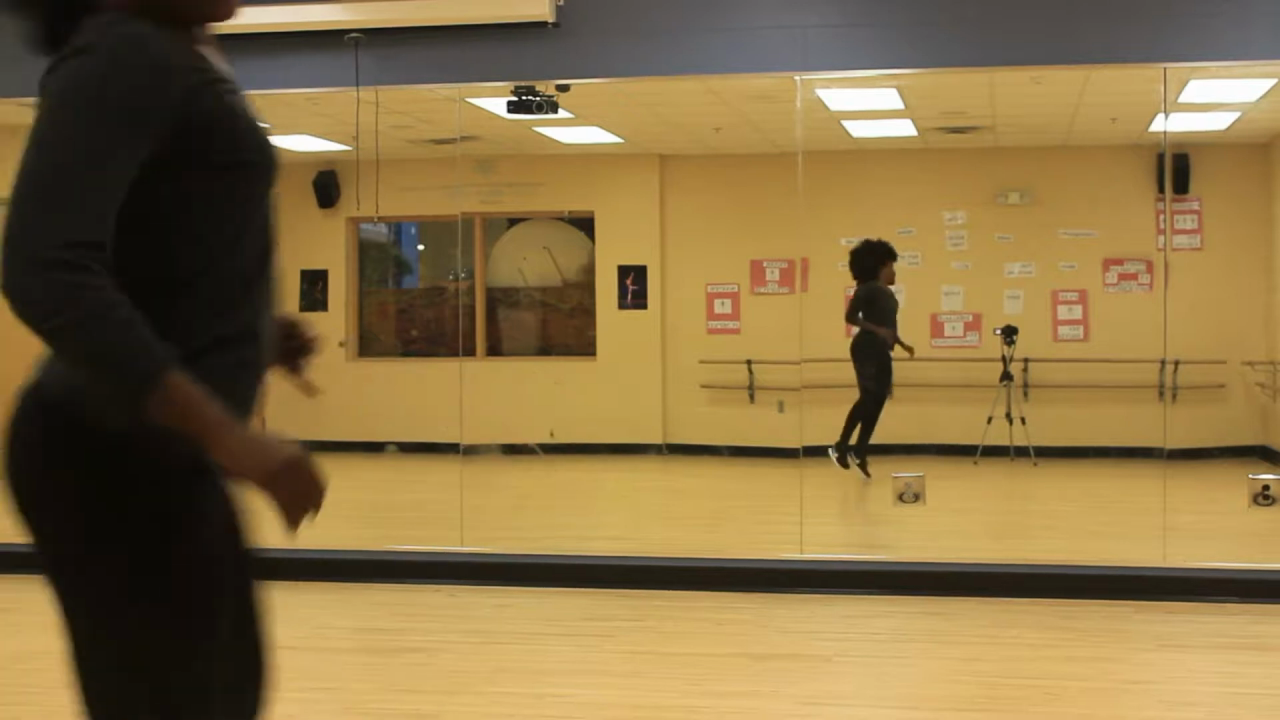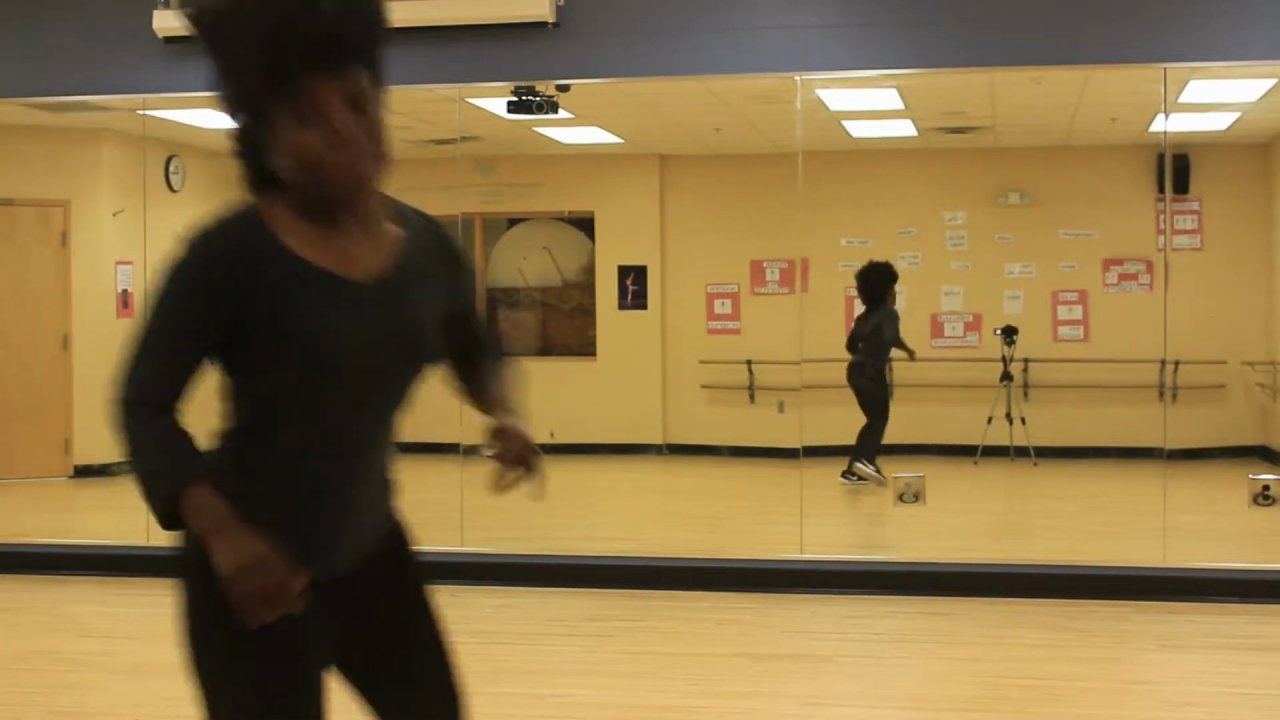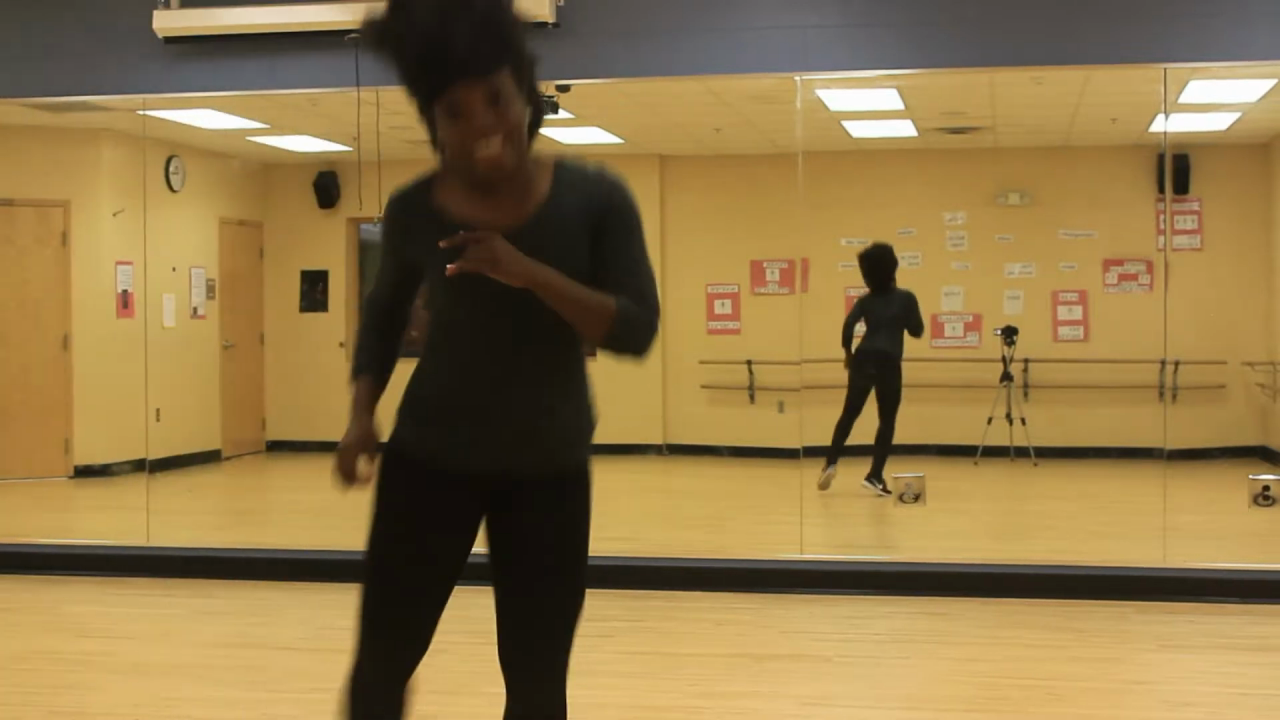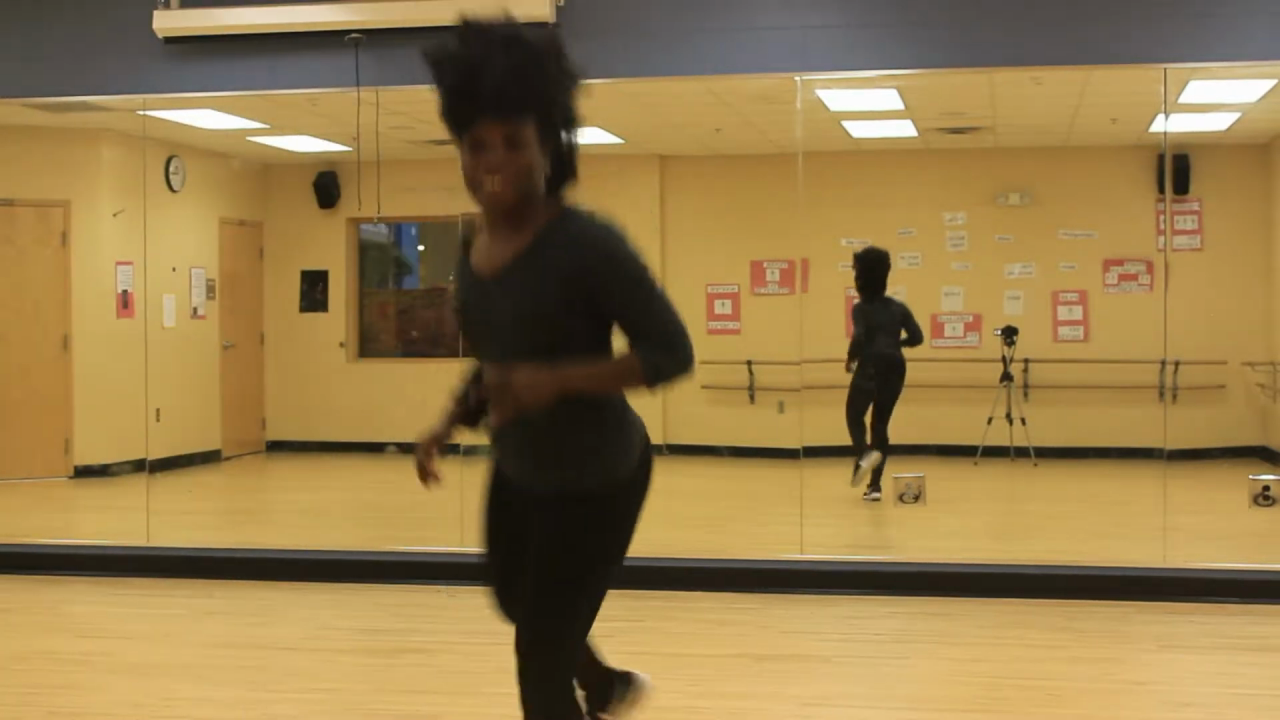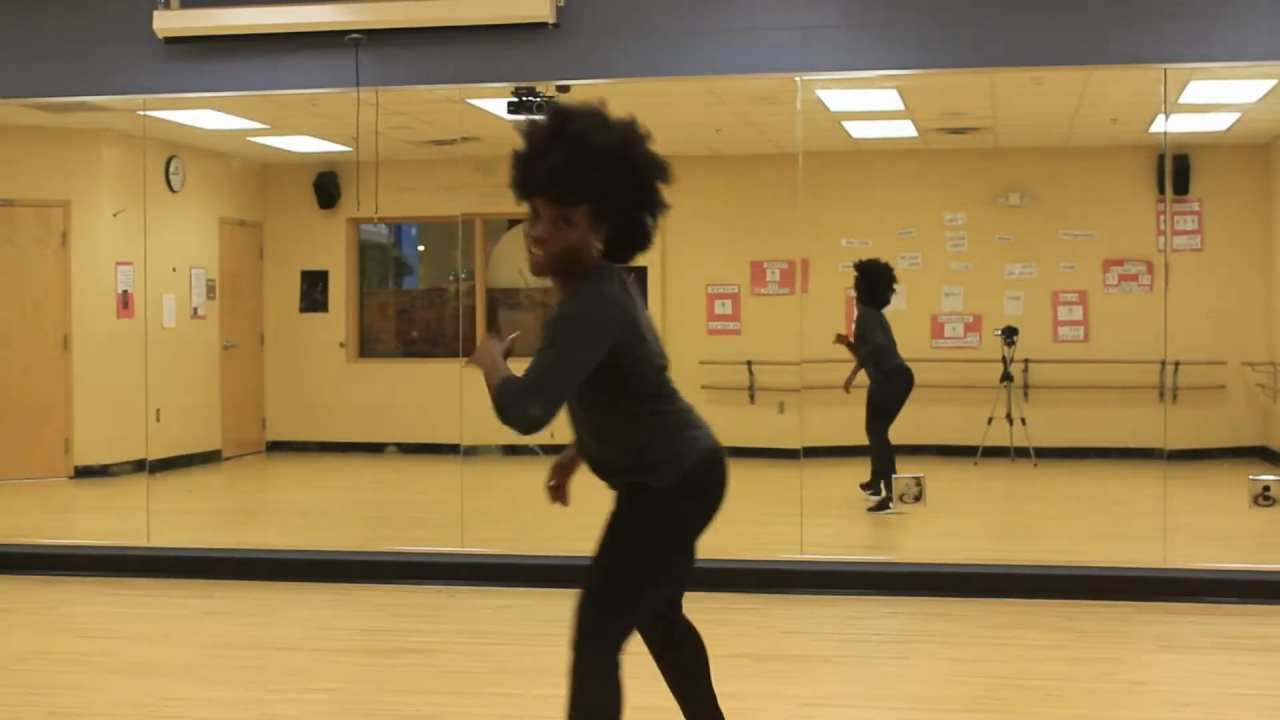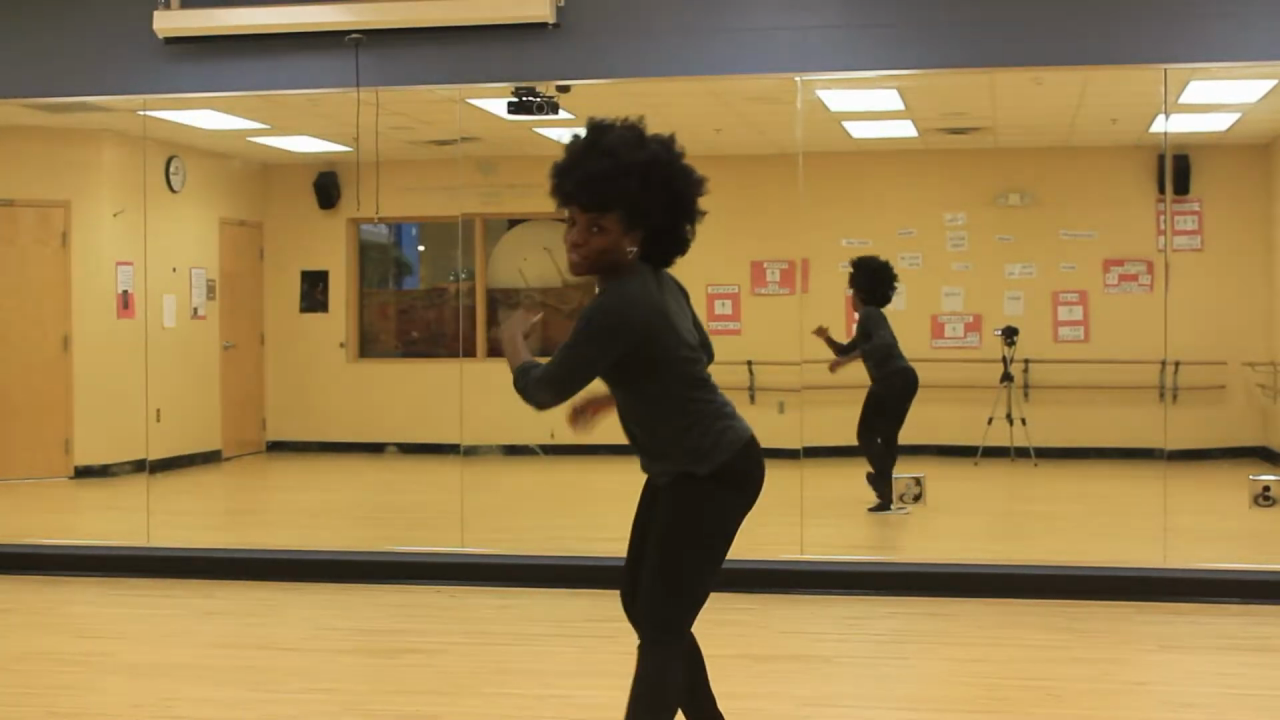
dt=0.3s
person 1, frame 1
left shoulder: (185, 68)
right shoulder: (122, 62)
left wrist: (255, 334)
right wrist: (224, 433)
left hip: (156, 453)
right hip: (115, 455)
person 1, frame 2
left shoulder: (428, 247)
right shoulder: (228, 257)
left elbow: (473, 350)
right elbow: (145, 408)
left wrist: (503, 420)
right wrist: (222, 534)
left hip: (362, 544)
right hip: (252, 562)
person 1, frame 3
left shoulder: (594, 197)
right shoulder: (415, 211)
left elbow: (636, 333)
right elbow: (384, 312)
left wrist: (527, 271)
right wrist: (360, 415)
left hip: (547, 470)
right hip: (430, 459)
right knee: (383, 661)
person 1, frame 4
left shoulder: (586, 246)
right shoulder: (477, 247)
left elbow: (671, 352)
left wrist: (551, 381)
right wrist: (451, 421)
left hip: (596, 480)
right hip: (524, 474)
left knee: (542, 651)
right knee: (516, 599)
person 1, frame 5
left shoulder: (596, 305)
right shoulder: (591, 293)
left elbow: (525, 410)
left wrist: (490, 360)
right wrist: (576, 455)
left hip: (675, 482)
right hip: (660, 475)
left knee: (595, 637)
right knee: (656, 610)
person 1, frame 6
left shoulder: (624, 303)
right shoulder: (655, 285)
left elbow: (547, 386)
left wrist: (512, 343)
right wrist: (615, 397)
left hip: (709, 474)
right hip: (691, 468)
left knee: (662, 630)
right knee: (642, 604)
person 2, frame 1
left shoulder: (888, 294)
right shoulder: (869, 290)
right elbow: (850, 317)
left wrist: (901, 343)
right wrist: (876, 329)
left hip: (882, 355)
right hip: (867, 351)
left knee: (877, 403)
right knee: (869, 399)
left ankle: (859, 453)
right ankle: (841, 447)
person 2, frame 2
left shoulder: (864, 316)
right shoulder: (889, 313)
left elbow: (851, 345)
right elbow: (889, 337)
right wrist: (905, 348)
left hip: (856, 371)
right hip: (872, 373)
left knee: (874, 419)
right knee: (878, 419)
left ankle: (851, 470)
right ankle: (866, 461)
person 2, frame 3
left shoulder: (865, 301)
right shoulder: (906, 298)
left elbow: (849, 324)
right elbow: (916, 331)
left wrist: (848, 352)
left hip: (864, 359)
right hip: (888, 363)
left knee: (849, 414)
right knee: (887, 420)
left ankle: (832, 463)
right ankle: (875, 476)
person 2, frame 4
left shoulder: (861, 308)
right shoulder: (897, 306)
left elbow: (858, 338)
right elbow: (916, 337)
left wrist: (850, 359)
left hip: (872, 367)
right hip: (895, 367)
left knee: (855, 416)
right knee: (880, 424)
left ankle: (865, 455)
right ankle: (875, 484)
person 2, frame 5
left shoulder: (866, 315)
right shoulder: (878, 316)
left elbow: (877, 345)
left wrist: (853, 372)
right wrist: (848, 344)
left hip: (887, 377)
right hip: (902, 376)
left knee: (877, 432)
right knee: (878, 430)
left ankle: (892, 492)
right ankle: (875, 483)
person 2, frame 6
left shoulder: (869, 316)
right shoulder: (871, 317)
left elbow: (883, 344)
right elbow: (848, 350)
left wrist: (847, 358)
right wrist: (828, 339)
left hip: (892, 381)
right hip: (904, 379)
left knee: (867, 436)
right knee: (887, 437)
left ankle: (889, 496)
right ankle: (883, 482)
